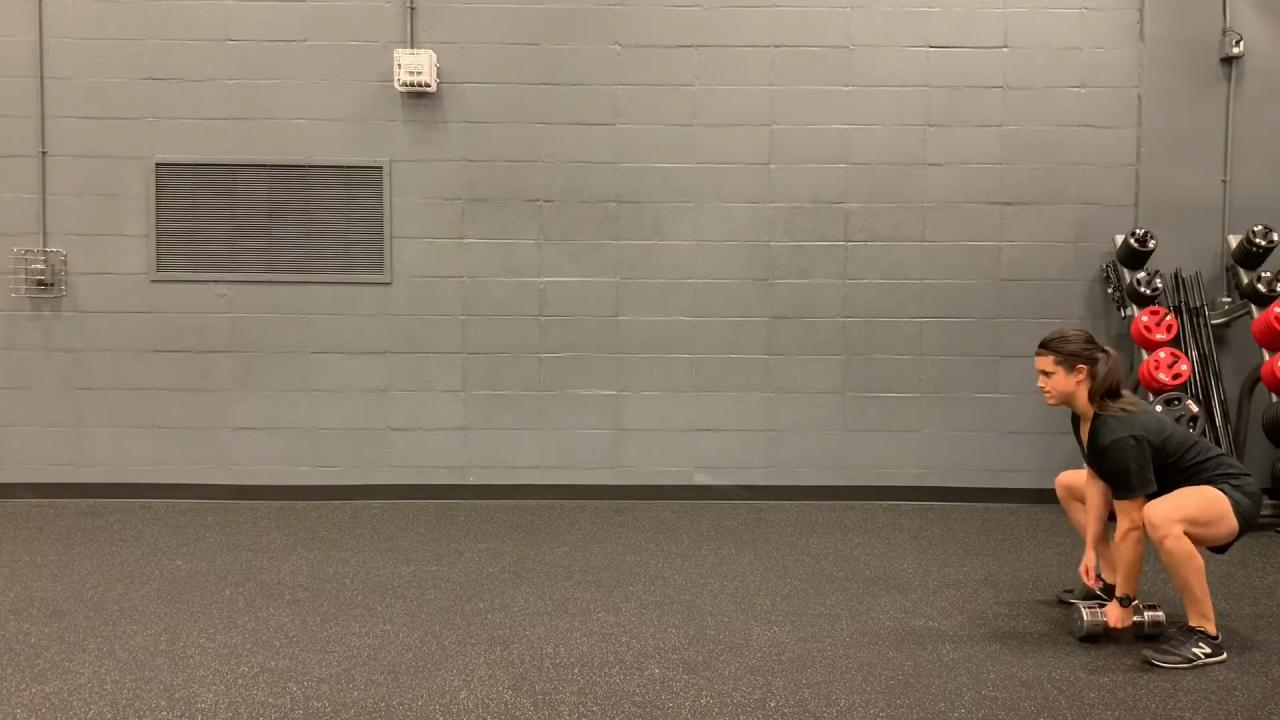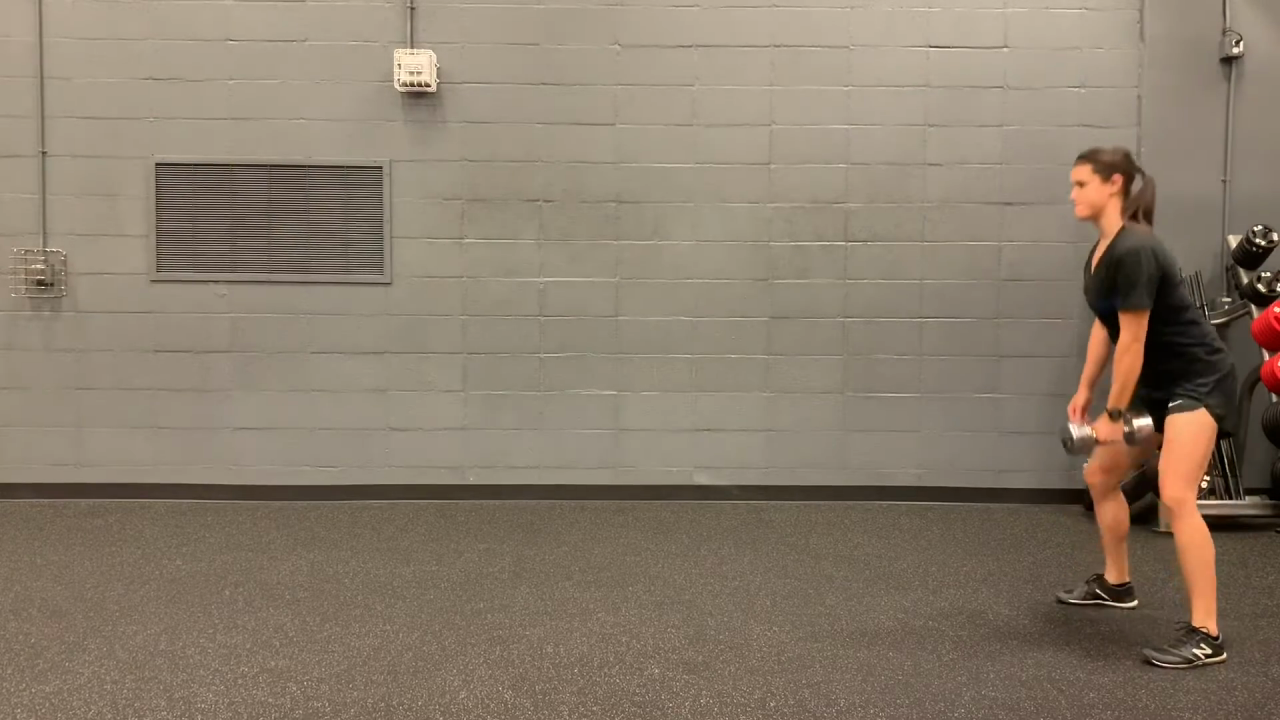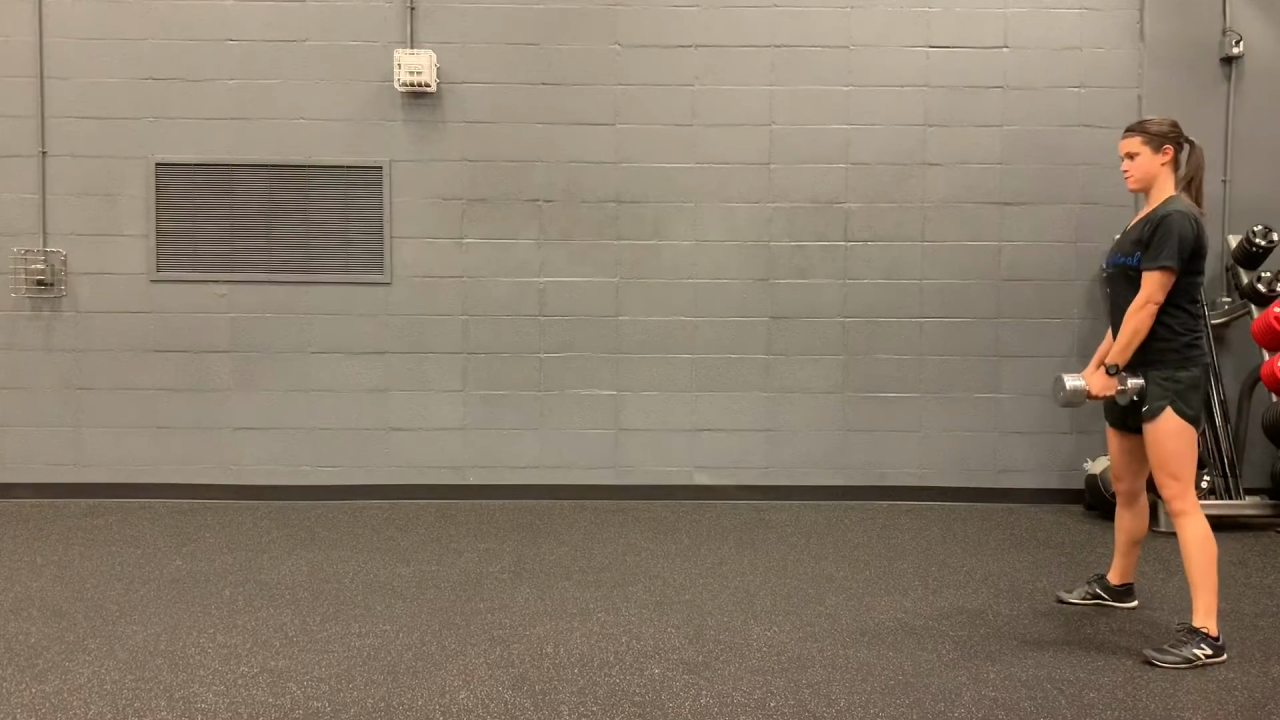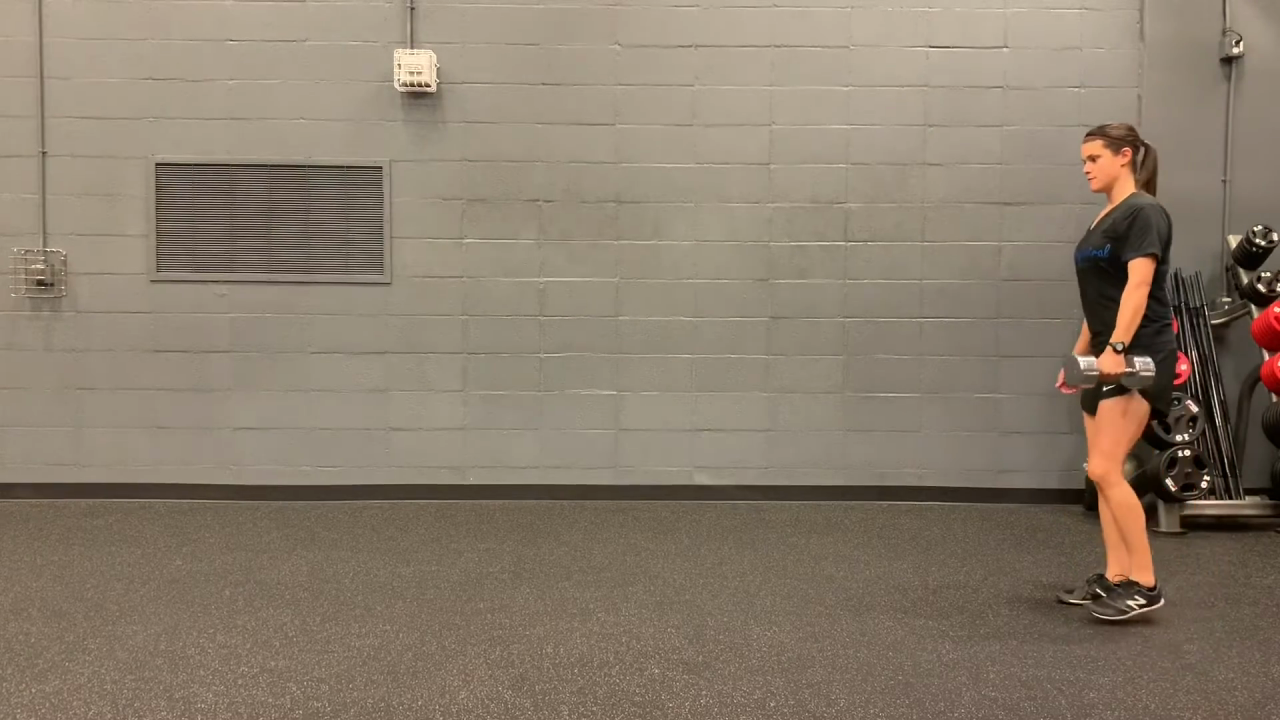
dt=0.7s
person 1, frame 1
left shoulder: (1120, 434)
right shoulder: (1084, 415)
left elbow: (1131, 527)
right elbow: (1097, 479)
left wrist: (1124, 603)
right wrist: (1091, 551)
left hip: (1228, 493)
right hip: (1172, 487)
left knee: (1159, 518)
right knee: (1068, 485)
left ankle: (1205, 634)
right ankle: (1109, 582)
person 1, frame 2
left shoulder: (1134, 250)
right shoulder: (1099, 249)
left elbow: (1132, 341)
right elbow: (1104, 328)
left wrist: (1114, 416)
right wrist: (1084, 390)
left hip: (1199, 380)
right hip: (1154, 383)
left knee: (1175, 497)
right knee: (1098, 475)
left ankle: (1206, 633)
right ankle: (1115, 582)
person 1, frame 3
left shoulder: (1176, 218)
right shoulder: (1146, 219)
left elbow: (1150, 303)
left wrist: (1109, 369)
right wrist: (1099, 364)
left hip: (1171, 375)
right hip: (1136, 373)
left knee: (1178, 499)
right knee: (1126, 487)
left ankle: (1206, 633)
right ankle: (1118, 583)
person 1, frame 4
left shoulder: (1145, 212)
right shoulder: (1103, 220)
left elbow: (1138, 288)
left wrist: (1117, 348)
right wrist: (1079, 355)
left hip: (1137, 357)
right hip: (1106, 359)
left knee: (1104, 470)
right knee: (1103, 471)
left ankle: (1146, 585)
right ankle: (1116, 578)
